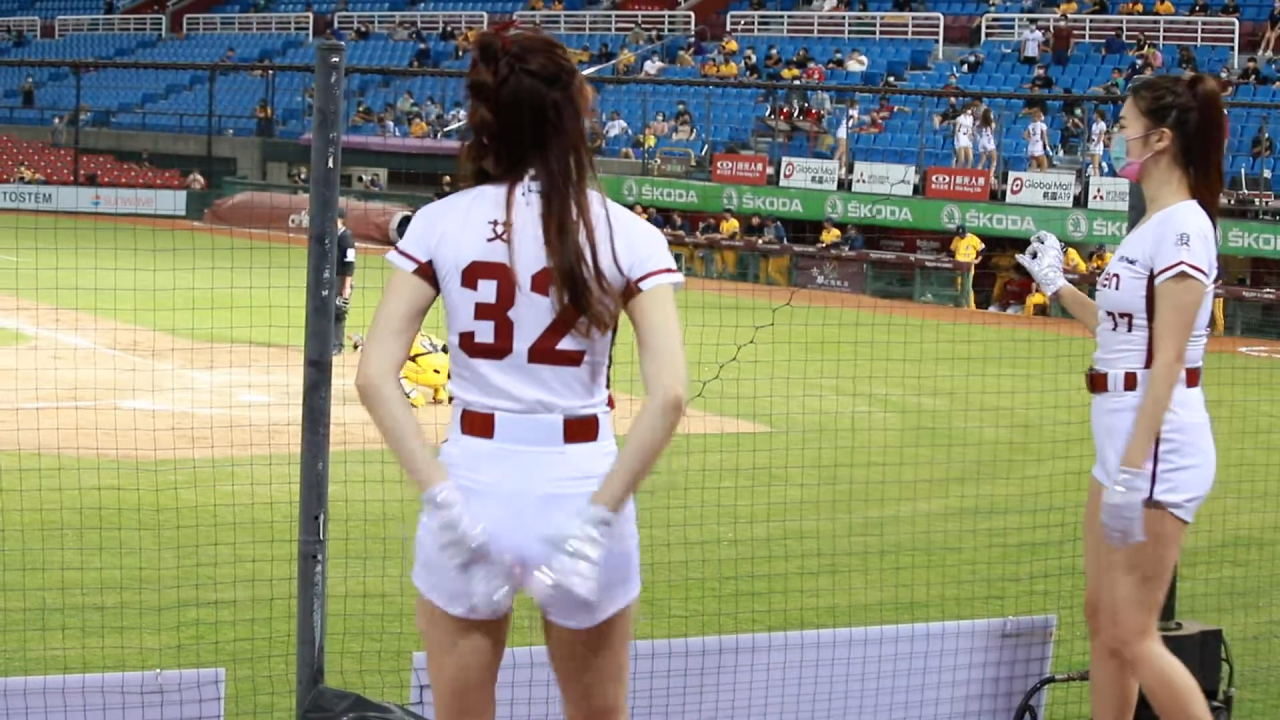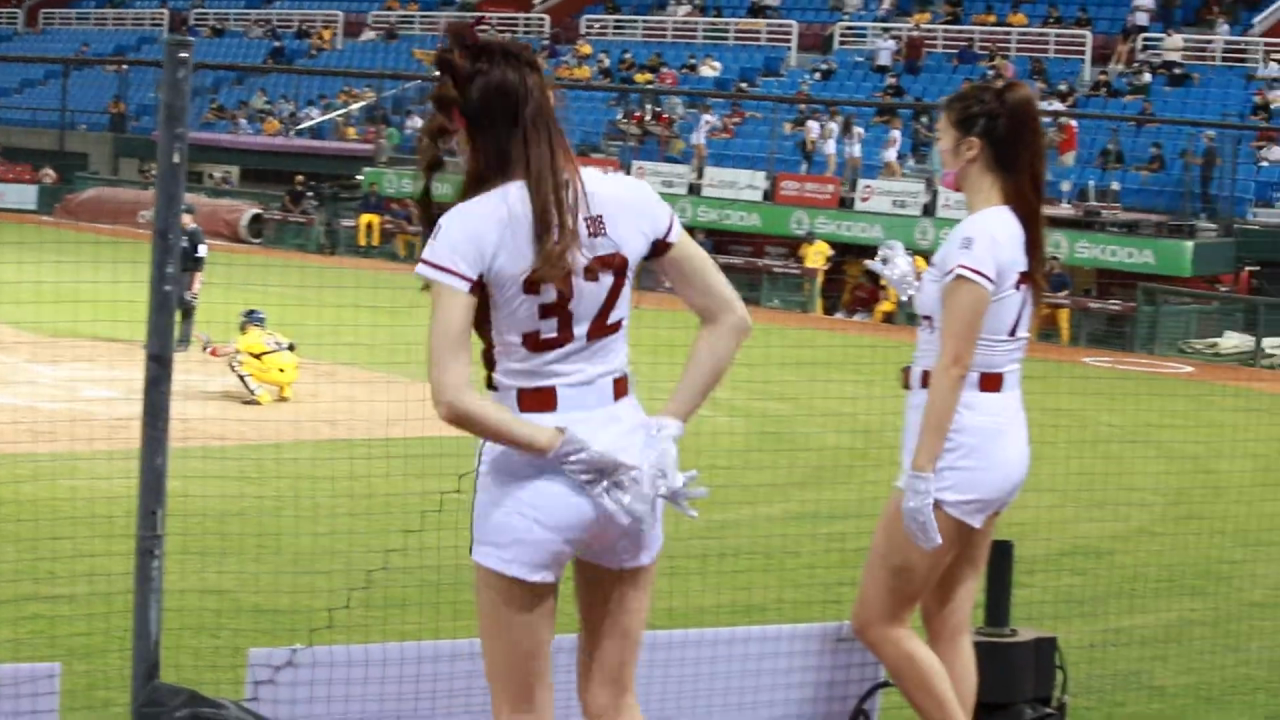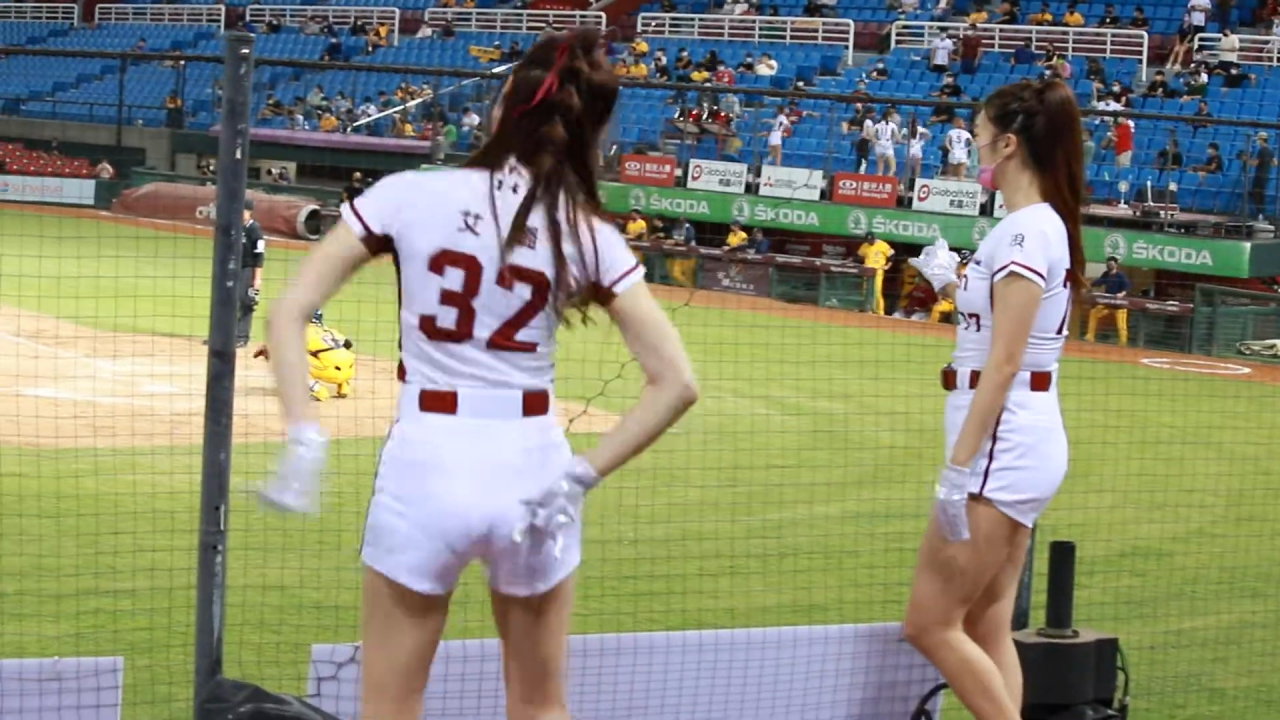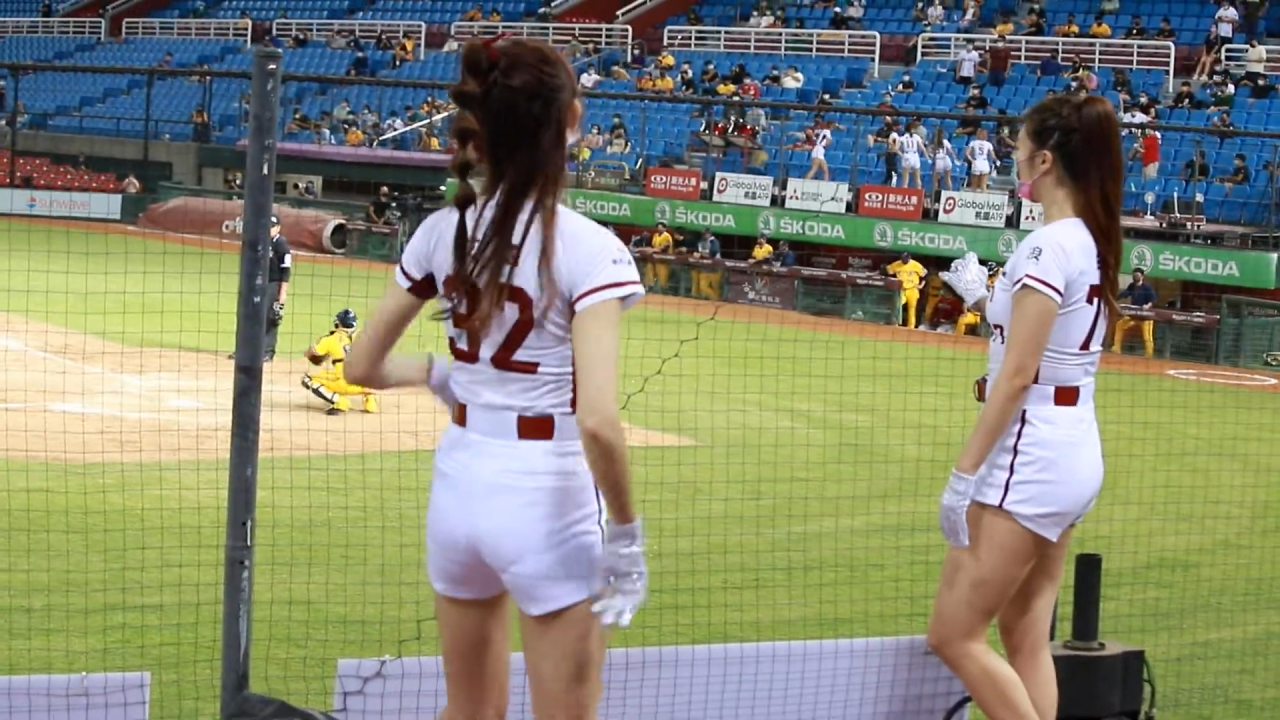
dt=0.7s
person 1, frame 1
left shoulder: (440, 222)
right shoulder: (628, 235)
left elbow: (374, 376)
right elbow: (669, 393)
left wrist: (443, 499)
right wrist: (596, 521)
left hip: (473, 503)
right hip: (579, 507)
person 1, frame 2
left shoulder: (466, 228)
right shoulder: (631, 200)
left elbow: (452, 397)
right elbow: (730, 319)
left wrist: (567, 450)
right wrist: (662, 429)
left hip: (528, 481)
right hip: (629, 461)
person 1, frame 3
left shoulder: (409, 193)
right shoulder: (594, 237)
left elbow: (290, 308)
right elbow: (676, 382)
left wrist: (304, 434)
right wrist: (576, 475)
left hip: (424, 473)
right hip: (529, 478)
person 1, frame 4
left shoulder: (441, 231)
right shoulder: (591, 248)
left elbow: (363, 365)
right elbow: (598, 420)
right wrist: (625, 532)
left hip: (457, 491)
right hip: (546, 500)
person 2, frame 1
left shoulder: (1181, 228)
right shoulder: (1155, 225)
left elbow: (1168, 363)
left wrist: (1130, 471)
right wrist: (1056, 285)
left hip: (1157, 451)
right hip: (1130, 447)
left knee: (1126, 636)
right knee: (1104, 622)
person 2, frame 2
left shoulder: (978, 234)
right shoulder: (1012, 227)
left elbow: (954, 365)
left wrist: (918, 473)
right wrist: (914, 287)
left hip: (961, 447)
right hip: (993, 444)
left knee: (878, 619)
right knee: (947, 623)
person 2, frame 3
left shoulder: (1023, 230)
right shoulder: (1046, 224)
left elbow: (1004, 363)
left wrist: (958, 468)
right wrist: (951, 284)
left hip: (1003, 448)
right hip: (1024, 445)
left knee: (930, 624)
right knee: (987, 626)
person 2, frame 4
left shoulder: (1048, 245)
right shoulder: (1093, 243)
left elbow: (1016, 376)
left wrist: (964, 473)
right wrist: (983, 298)
left hip: (1032, 457)
right hip: (1071, 453)
left knee: (953, 634)
right knee: (1026, 638)
